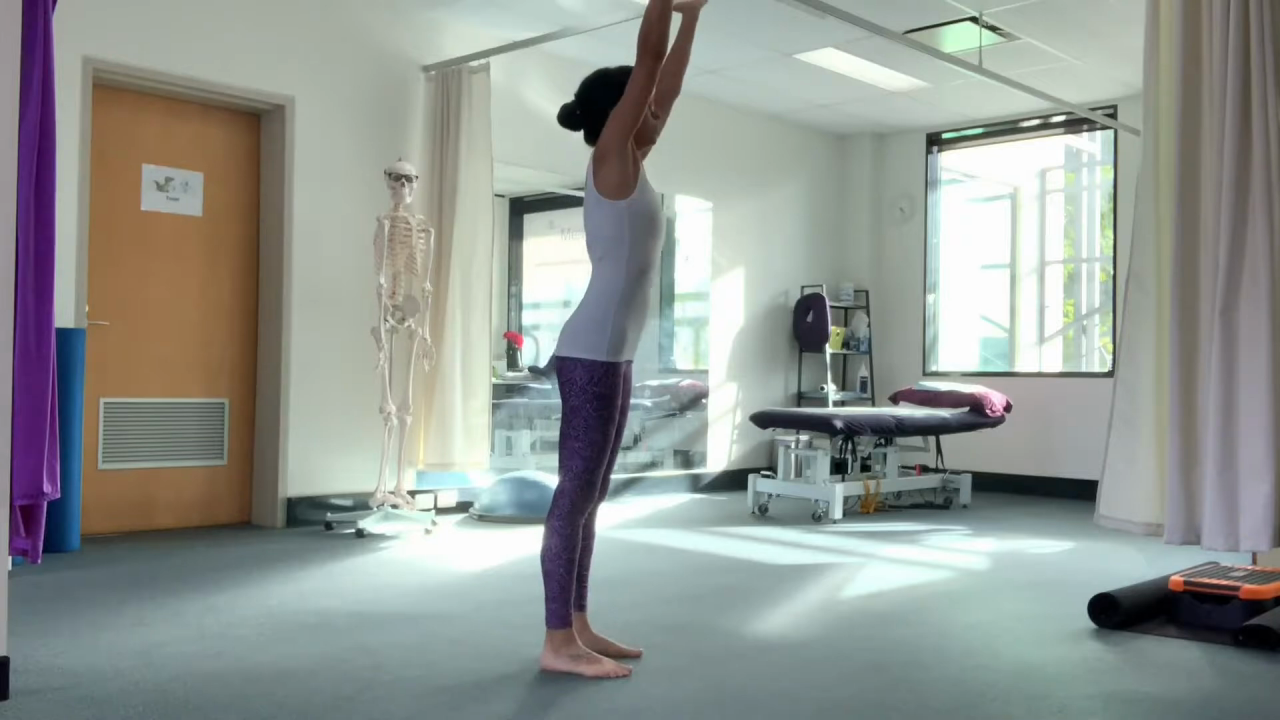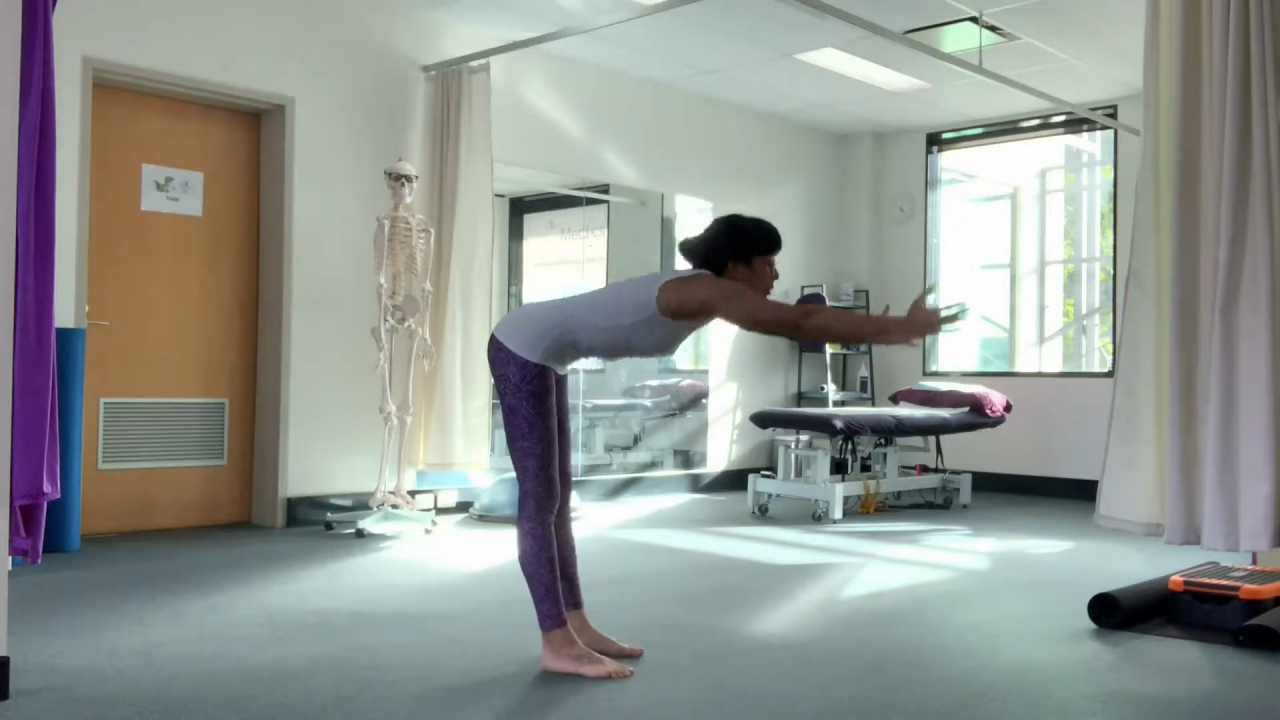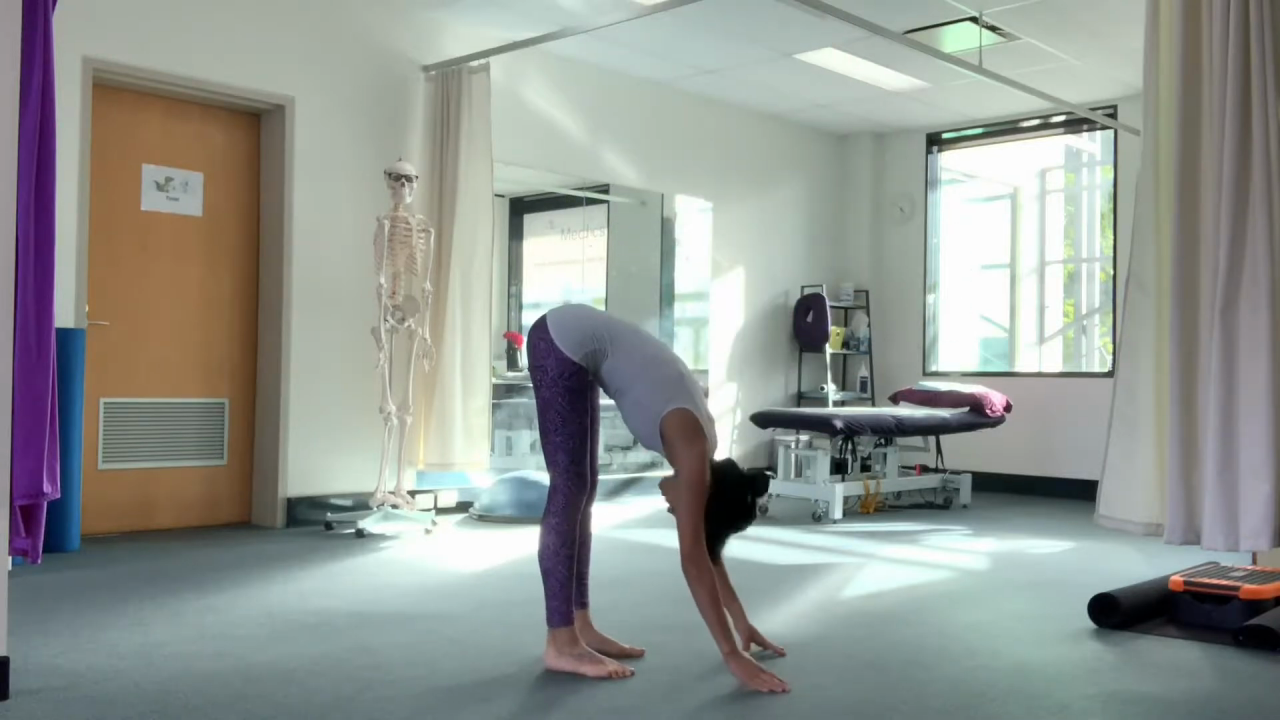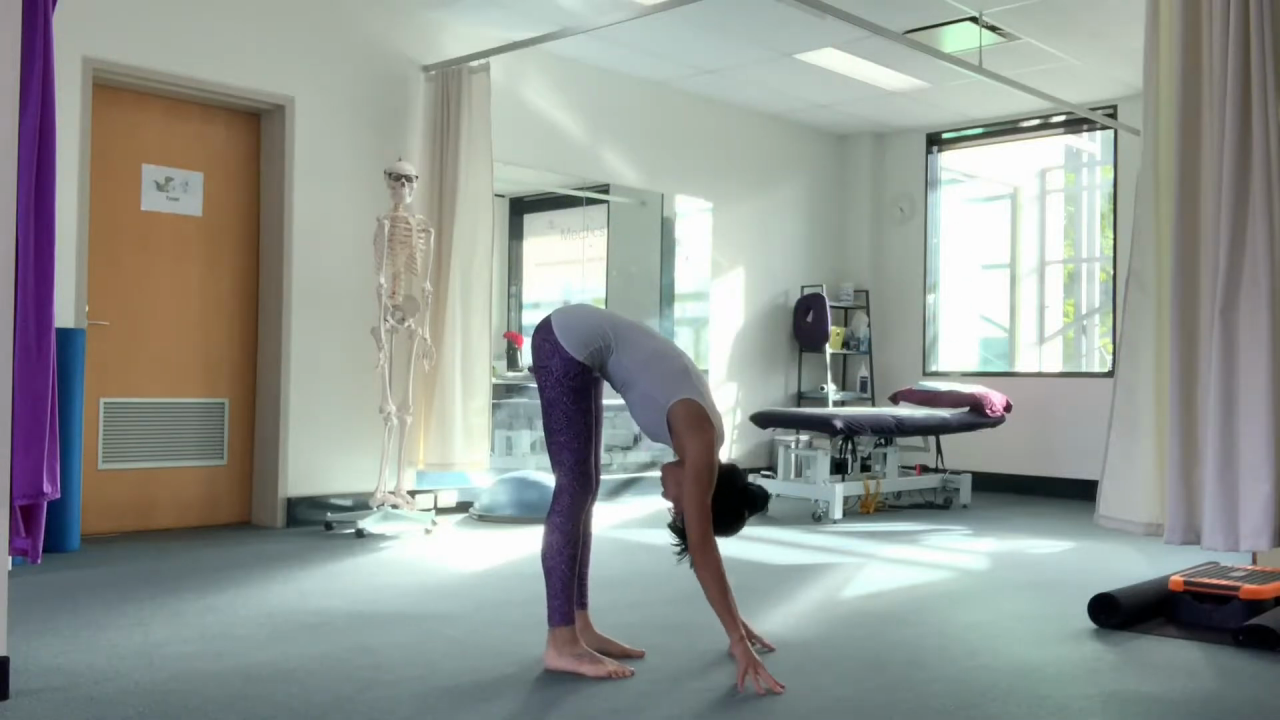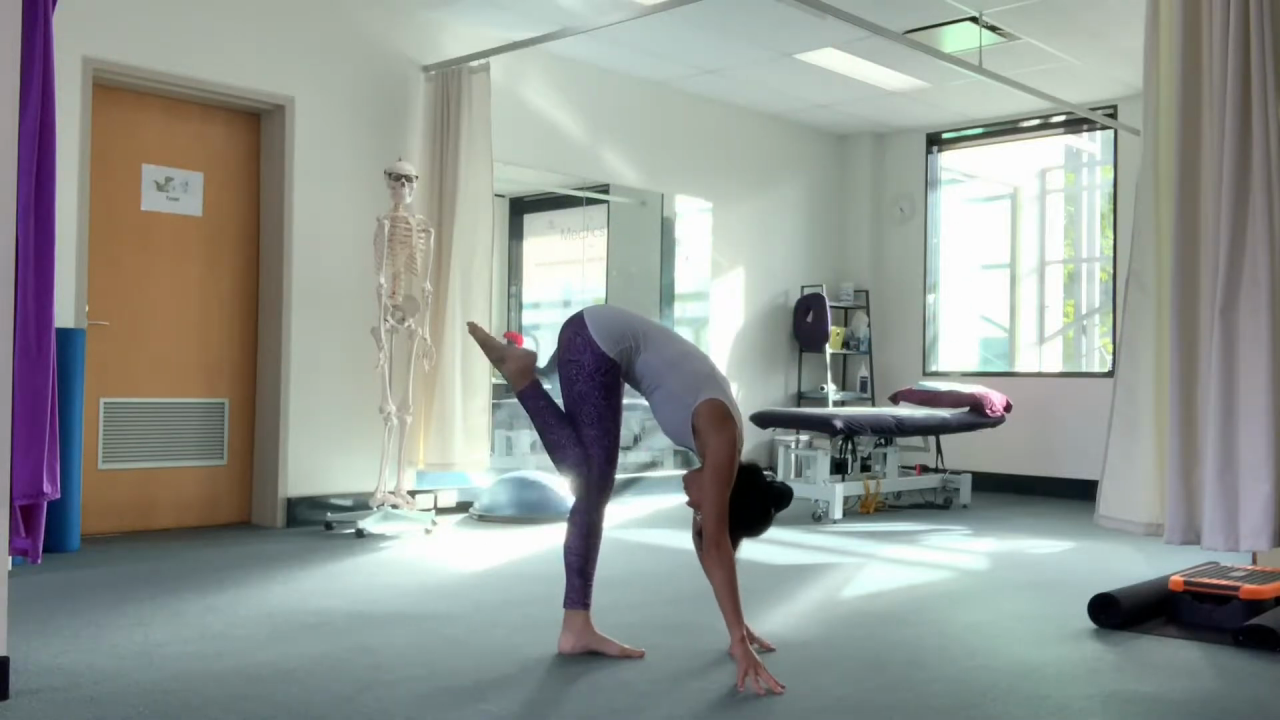
dt=0.7s
person 1, frame 1
left shoulder: (629, 163)
right shoulder: (610, 158)
left elbow: (666, 84)
right elbow: (647, 60)
left hip: (607, 354)
right hip: (593, 352)
left knee: (588, 497)
right knee: (576, 497)
left ankle: (576, 628)
right ankle: (558, 644)
person 1, frame 2
left shoulder: (705, 294)
right shoulder: (704, 291)
left elbow: (795, 320)
right elbow: (800, 324)
left wrist: (884, 330)
right wrist: (896, 328)
left hip: (541, 353)
right hip: (525, 349)
left knee: (555, 495)
right knee: (539, 496)
left ankle: (576, 626)
right ankle: (558, 645)
person 1, frame 3
left shoulder: (694, 444)
right shoulder: (693, 448)
left elbow: (705, 546)
right elbow: (693, 560)
left wrist: (742, 623)
right wrist: (732, 655)
left hip: (576, 344)
right hip: (565, 342)
left knee: (582, 491)
right knee: (570, 492)
left ankle: (580, 627)
right ankle: (560, 645)
person 1, frame 4
left shoulder: (701, 435)
right shoulder: (699, 438)
left elbow: (703, 540)
right elbow: (701, 547)
left wrist: (736, 623)
right wrist: (738, 640)
left hip: (581, 345)
right hip: (571, 340)
left knee: (583, 491)
right knee: (575, 492)
left ankle: (578, 627)
right ankle: (561, 643)
person 1, frame 5
left shoulder: (718, 437)
right shoulder: (722, 436)
left elbow: (710, 540)
right elbow: (714, 544)
left wrist: (738, 628)
right wrist: (739, 640)
left hip: (606, 345)
right hip: (598, 337)
left knee: (593, 489)
right knee: (592, 482)
left ankle: (577, 629)
